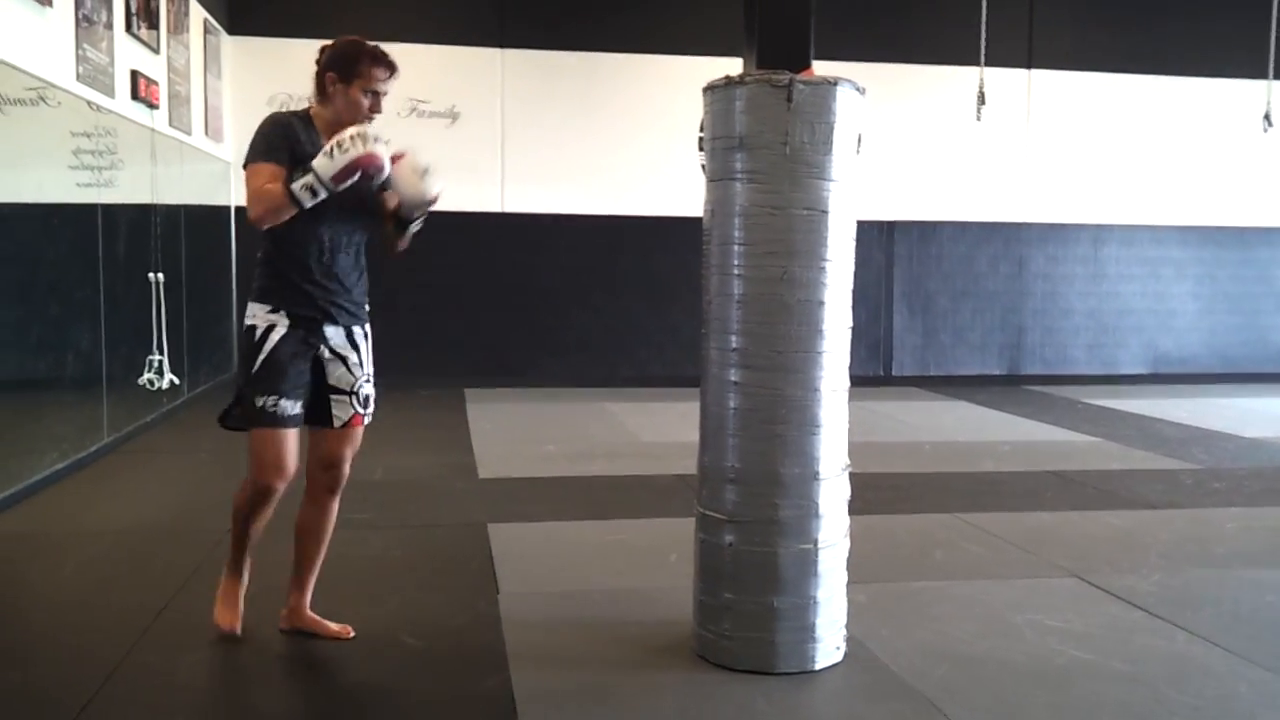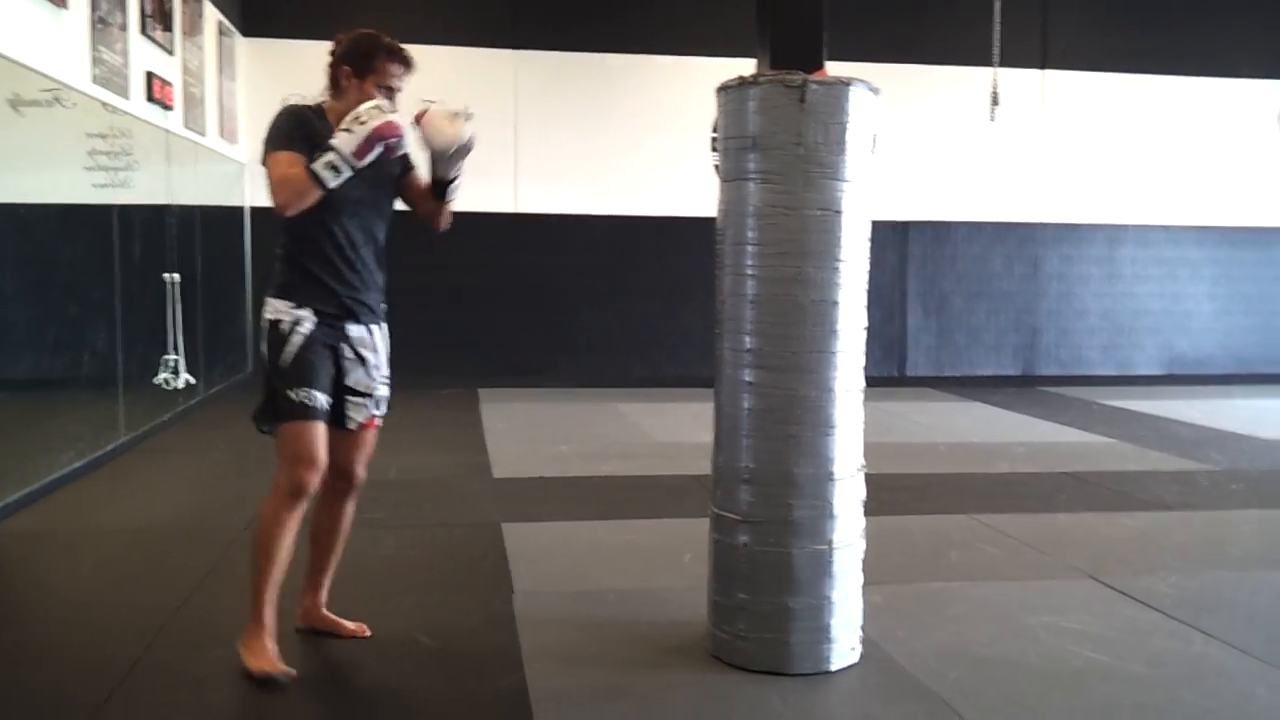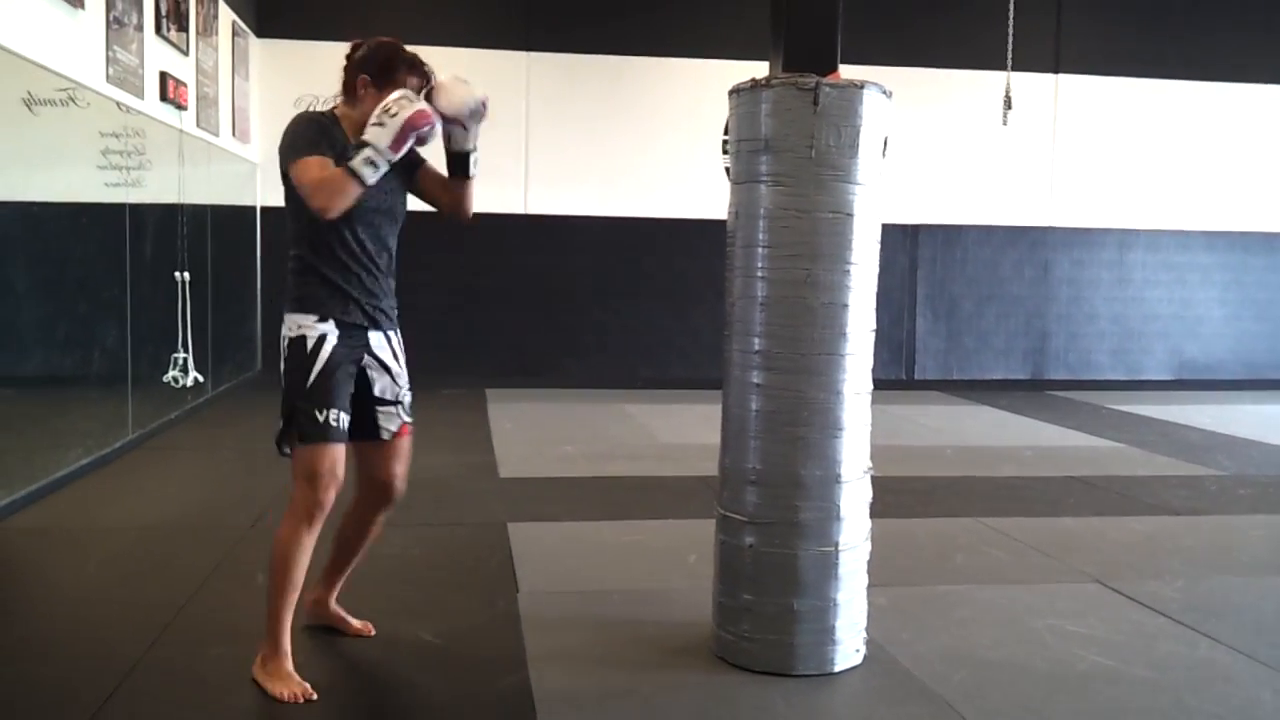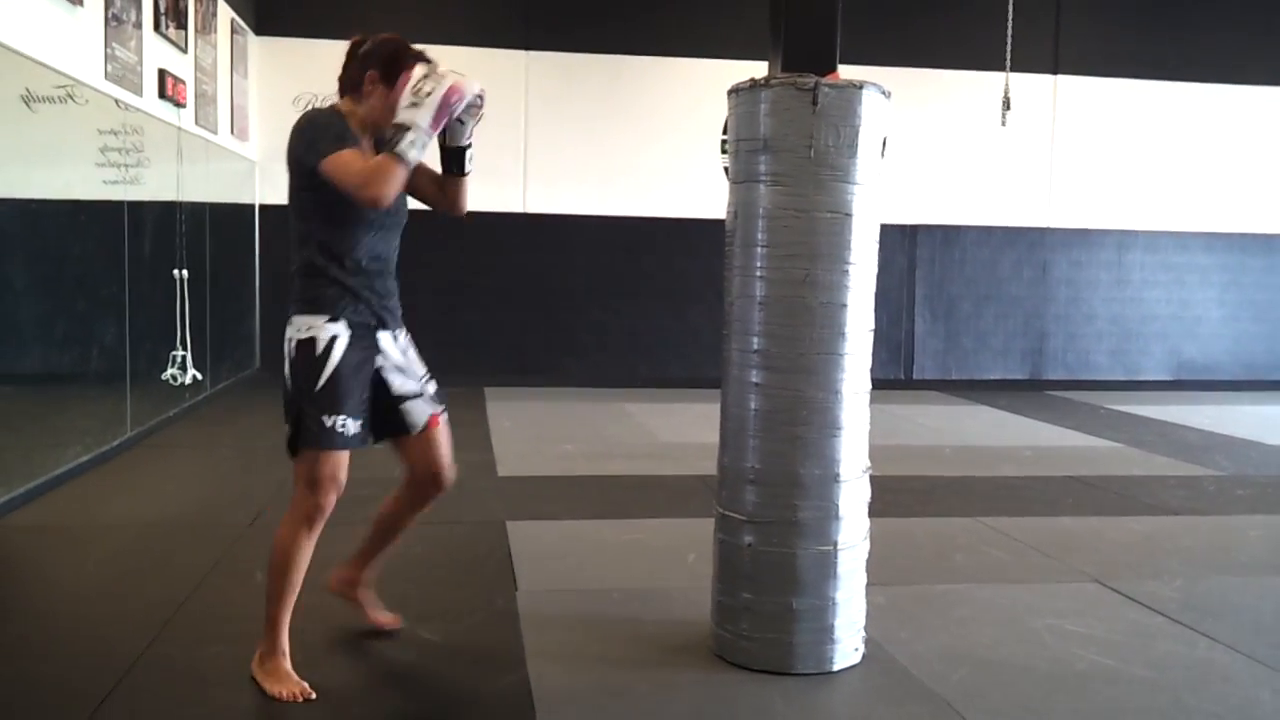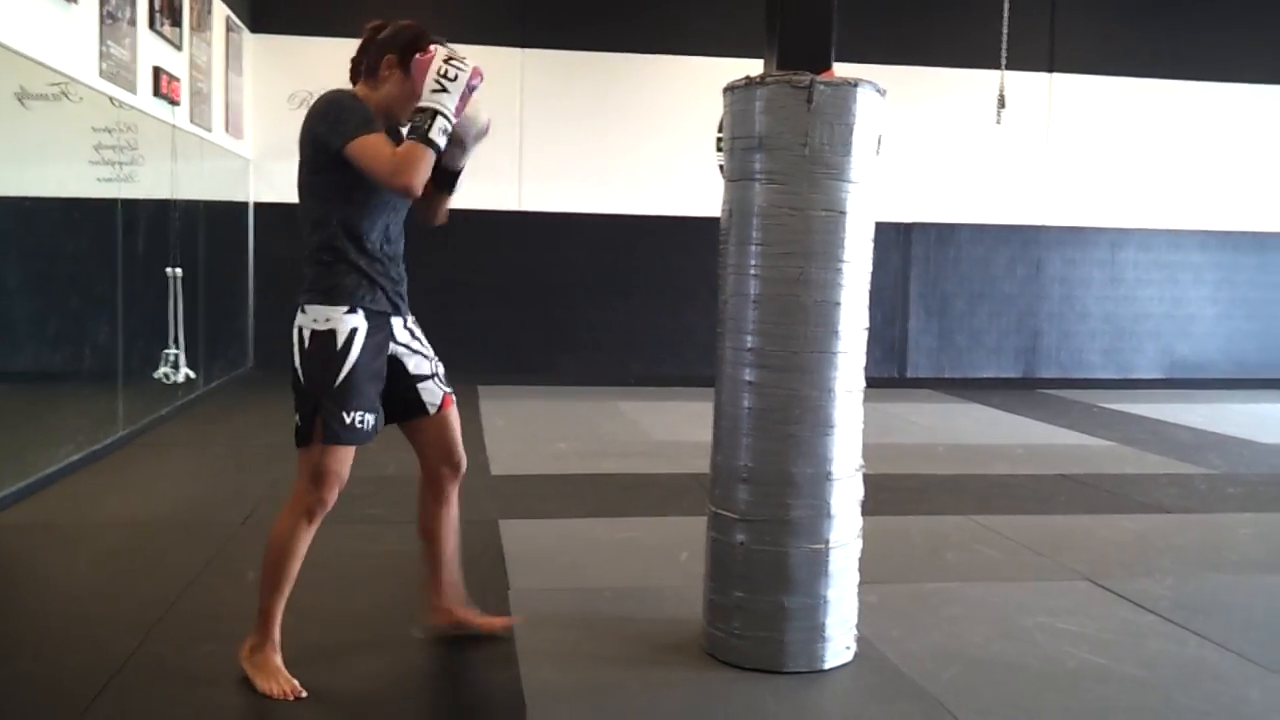
dt=0.1s
person 1, frame 1
left shoulder: (371, 151)
right shoulder: (282, 131)
left elbow: (391, 240)
right elbow: (261, 210)
left wrist: (412, 208)
right wrist: (328, 171)
left hip: (347, 323)
right hip: (281, 318)
left knee: (331, 473)
right knee: (273, 475)
left ankle: (298, 606)
right ankle: (234, 572)
person 1, frame 2
left shoulder: (383, 145)
right shoulder: (296, 123)
left elbow: (436, 218)
right elbow: (287, 196)
left wrist: (446, 169)
right wrist: (348, 143)
left hip: (364, 320)
right hip: (301, 313)
left knee: (349, 473)
right knee: (301, 471)
left ankle: (315, 603)
right ankle: (256, 630)
person 1, frame 3
left shoulder: (400, 149)
right shoulder: (311, 130)
left elbow: (457, 206)
right elbow: (327, 201)
left wrist: (461, 143)
right wrist: (383, 142)
left hip: (378, 327)
right hip: (320, 326)
left knee: (386, 485)
right knee: (316, 491)
left ankle: (324, 598)
right ankle: (273, 653)
person 1, frame 4
left shoulder: (385, 143)
right shoulder: (320, 127)
left elbow: (452, 203)
right elbow: (380, 191)
left wrist: (456, 135)
right wrist: (418, 125)
left hip: (384, 329)
right hip: (328, 328)
left knee: (435, 474)
right knee: (318, 495)
left ankle: (354, 576)
right ankle: (270, 651)
person 1, frame 5
left shoulder: (391, 128)
right shoulder: (336, 110)
left elbow: (430, 208)
right elbow: (405, 179)
left wrist: (458, 149)
right wrist: (440, 107)
left hip: (390, 316)
right hip: (341, 318)
left knee: (448, 460)
right knee: (320, 489)
left ankle: (446, 603)
right ankle: (261, 645)
